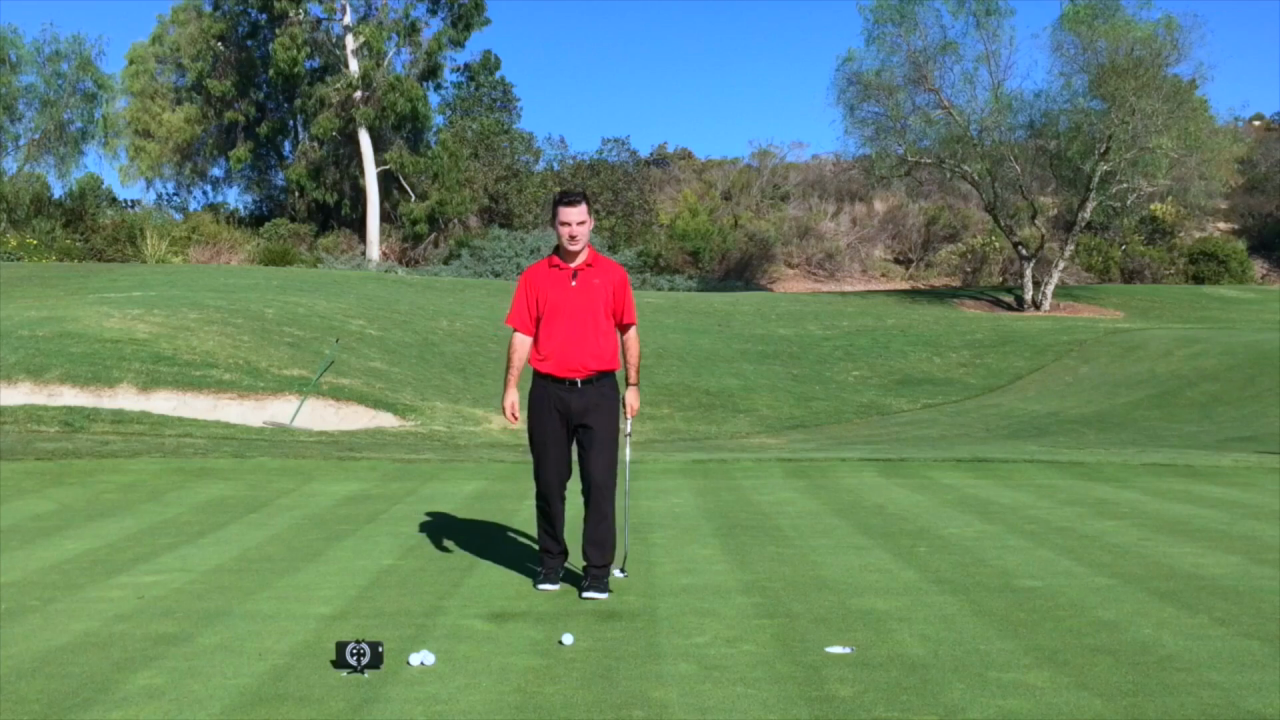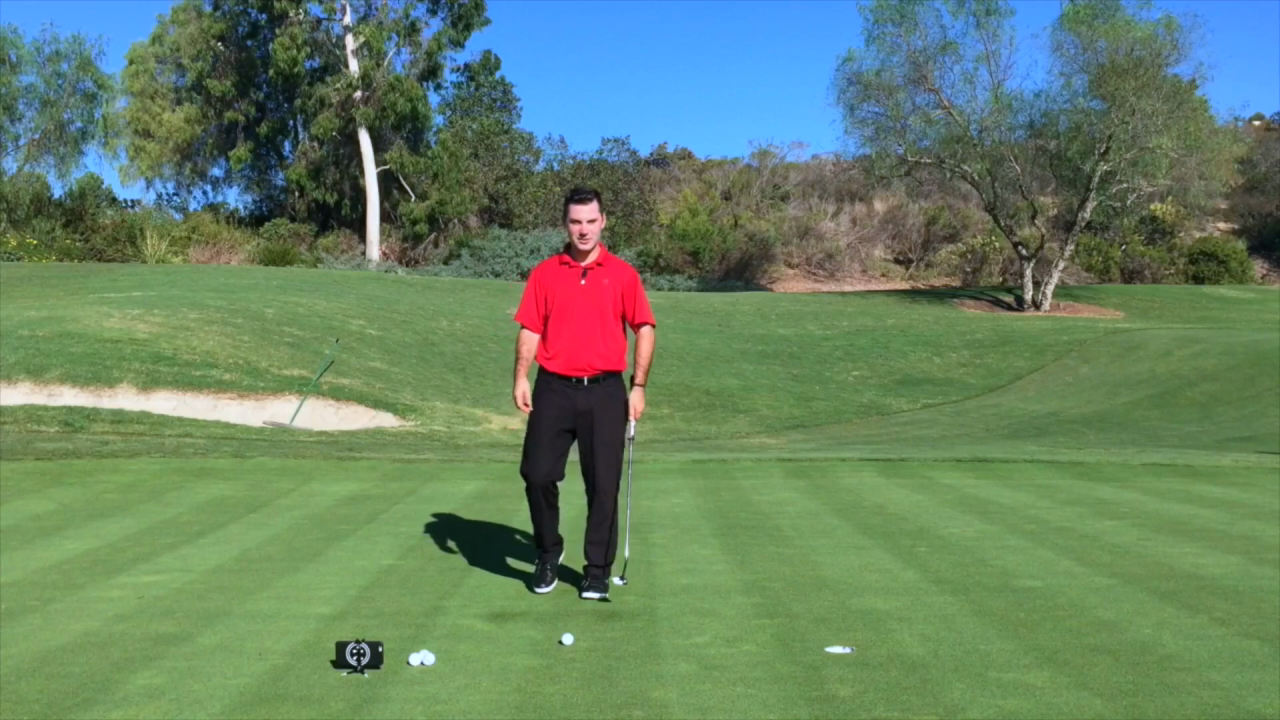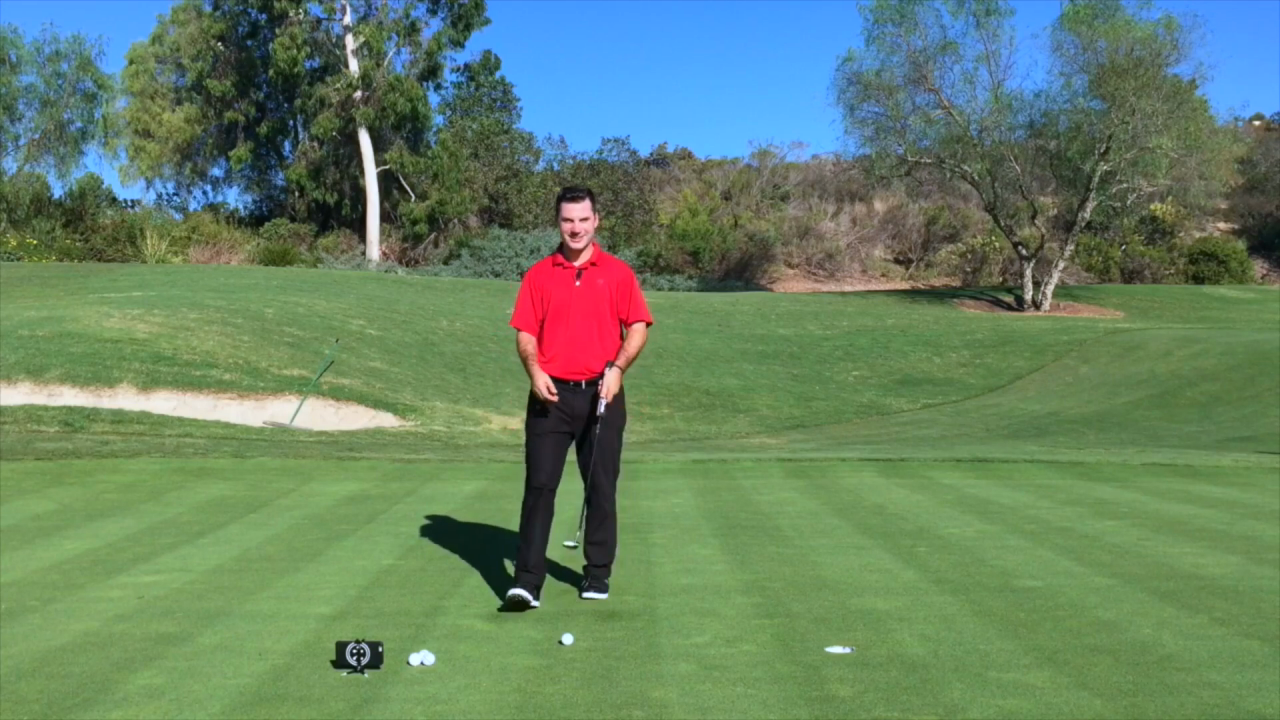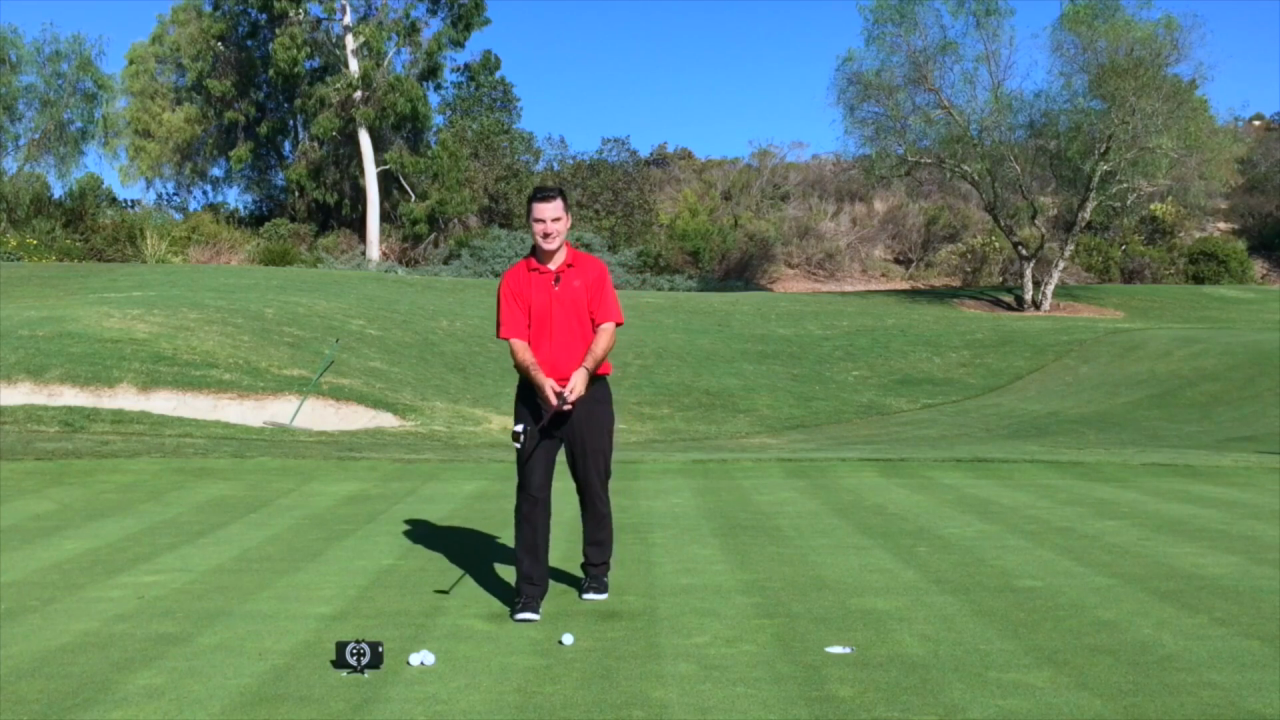
dt=0.3s
person 1, frame 1
left shoulder: (613, 274)
right shoulder: (534, 276)
left elbow: (628, 331)
right elbow: (522, 334)
left wrist: (632, 384)
right wrist: (511, 386)
left hip: (598, 392)
right hip: (549, 391)
left knee: (599, 482)
right knee: (549, 481)
left ankle: (597, 570)
right ankle: (552, 558)
person 1, frame 2
left shoulder: (623, 274)
right shoulder: (544, 273)
left elbow: (644, 330)
right elbow: (530, 330)
left wrist: (638, 385)
right wrist: (521, 376)
left hip: (604, 391)
right hip: (554, 389)
left knee: (603, 484)
right knee: (538, 474)
left ankle: (598, 570)
right ankle: (548, 550)
person 1, frame 3
left shoulder: (618, 272)
right shoulder: (538, 274)
left elbow: (637, 328)
right elbow: (526, 332)
left wrist: (618, 369)
right wrist: (533, 371)
left hip: (601, 393)
right hip: (550, 394)
left knee: (601, 486)
right knee: (539, 484)
left ankle: (598, 571)
right ankle: (528, 579)
person 1, frame 4
left shoulder: (594, 270)
right shoulder: (514, 278)
left elbow: (607, 328)
right elbow: (516, 341)
left wrist: (584, 371)
right wrist: (541, 380)
left hip: (588, 393)
right hip: (535, 397)
left knee: (593, 487)
right knee: (532, 491)
left ankle: (596, 570)
right ankle: (530, 588)
